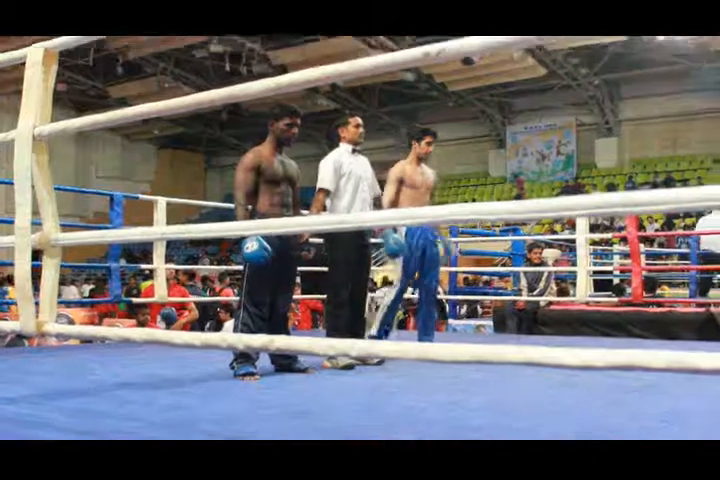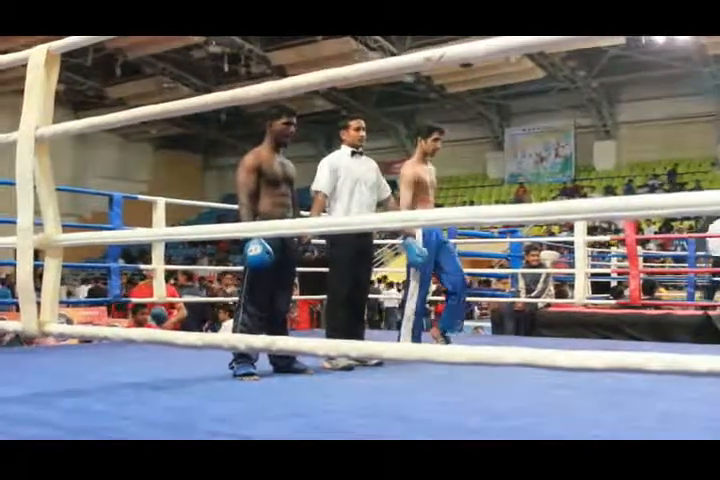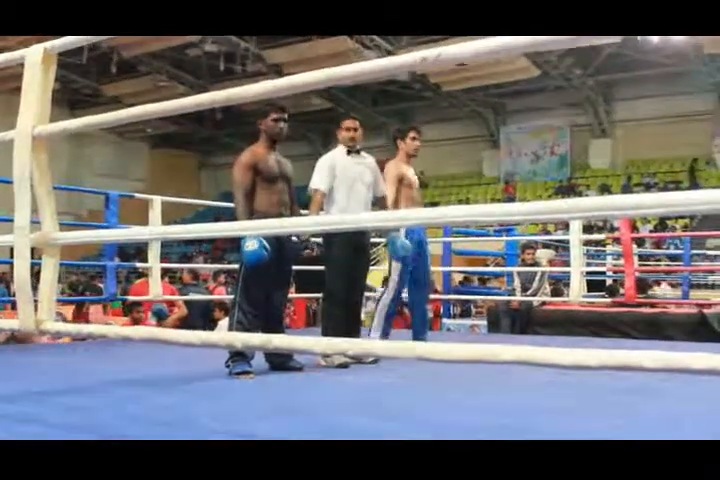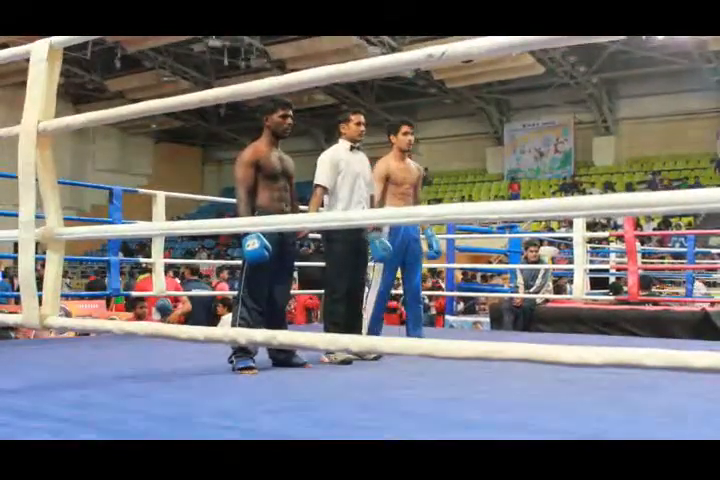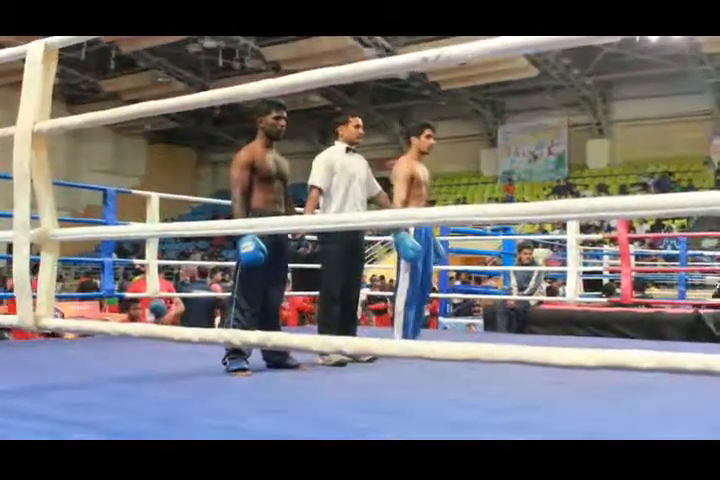
dt=1s
person 1, frame 1
left shoulder: (292, 165)
right shoulder: (254, 158)
right elbow: (241, 198)
left wrist: (301, 235)
right wrist: (248, 232)
left hip: (288, 234)
right hip: (263, 232)
left knee: (282, 300)
right knee: (255, 299)
left ankle: (284, 357)
right ankle: (243, 360)
person 1, frame 2
left shoulder: (288, 165)
right shoulder: (253, 159)
right elbow: (245, 200)
right wrist: (251, 234)
left hip: (287, 235)
left knee: (281, 301)
right knee: (254, 300)
left ankle: (282, 357)
right ankle: (242, 360)
person 1, frame 3
left shoulder: (286, 163)
right shoulder: (249, 157)
right elbow: (241, 196)
right wrist: (247, 231)
left hip: (285, 233)
left knee: (277, 298)
right knee: (249, 297)
left ankle: (279, 355)
right ankle: (238, 358)
person 1, frame 4
left shoulder: (287, 160)
right shoulder: (251, 154)
right elbow: (242, 195)
left wrist: (300, 230)
right wrist: (248, 230)
left hip: (286, 229)
left knee: (280, 295)
right knee: (252, 294)
left ankle: (281, 351)
right ankle: (241, 353)
person 1, frame 5
left shoulder: (282, 161)
right shoulder: (247, 155)
right elbow: (238, 196)
right wrist: (244, 231)
left hip: (279, 232)
left knee: (273, 297)
right knee: (247, 296)
left ankle: (275, 353)
right ankle: (235, 356)
person 2, frame 1
left shoulder: (364, 162)
right shoulder: (334, 159)
left elbow: (376, 195)
right elbow: (322, 194)
left hip: (362, 232)
right hip: (342, 232)
left knee: (359, 291)
right knee: (339, 292)
person 2, frame 2
left shoulder: (371, 164)
right shoulder: (332, 161)
left elbow: (386, 198)
right elbow: (320, 196)
left hip: (365, 234)
right hip: (341, 233)
left knee: (360, 292)
right knee: (339, 292)
person 2, frame 3
left shoulder: (370, 162)
right shoulder: (330, 160)
left elbow: (380, 196)
right elbow: (318, 194)
left hip: (361, 232)
right hip: (338, 232)
left knee: (356, 290)
right knee: (335, 290)
person 2, frame 4
left shoulder: (363, 158)
right shoulder: (332, 155)
right elbow: (320, 190)
left hip: (360, 229)
right hip: (339, 228)
left knee: (356, 287)
right knee: (337, 288)
person 2, frame 5
left shoulder: (361, 161)
right shoulder: (327, 157)
left elbow: (376, 193)
right elbow: (315, 191)
left hip: (356, 231)
right hip: (335, 230)
left knee: (351, 289)
right knee: (332, 289)
person 3, frame 1
left shoulder: (431, 175)
right shoulder: (399, 170)
right elbow: (388, 204)
left wrist: (445, 238)
right wrist: (387, 233)
left hip: (427, 232)
right hip: (408, 230)
left knee: (429, 289)
right knee: (401, 285)
left ankle: (425, 339)
right ankle: (377, 334)
person 3, frame 2
left shoulder: (430, 169)
right shoulder: (410, 169)
right elbow: (405, 207)
right wrist: (410, 240)
left hip: (436, 231)
right hip: (420, 232)
left knee: (457, 283)
right knee: (417, 289)
left ankle: (441, 330)
right ankle: (409, 343)
person 3, frame 3
left shoulder: (412, 171)
right shoulder: (393, 167)
right elbow: (389, 203)
right wrist: (394, 234)
left hip: (418, 230)
right hip: (403, 229)
left knee: (422, 285)
right knee: (396, 285)
left ankle: (420, 337)
right ankle: (377, 336)
person 3, frame 4
left shoulder: (416, 169)
right shoulder: (383, 166)
right elbow: (374, 202)
left wrist: (428, 232)
right wrist: (377, 235)
left hip: (412, 227)
right hip: (392, 226)
left knee: (414, 285)
right knee: (382, 284)
left ankle: (415, 335)
right ankle: (370, 336)
person 3, frame 5
left shoulder: (423, 169)
right shoulder: (404, 166)
right elbow: (398, 202)
left wrist: (433, 238)
left hip: (424, 229)
right hip: (410, 228)
left knee: (423, 287)
right knee: (408, 286)
left ankle: (411, 336)
right ankle: (401, 339)
